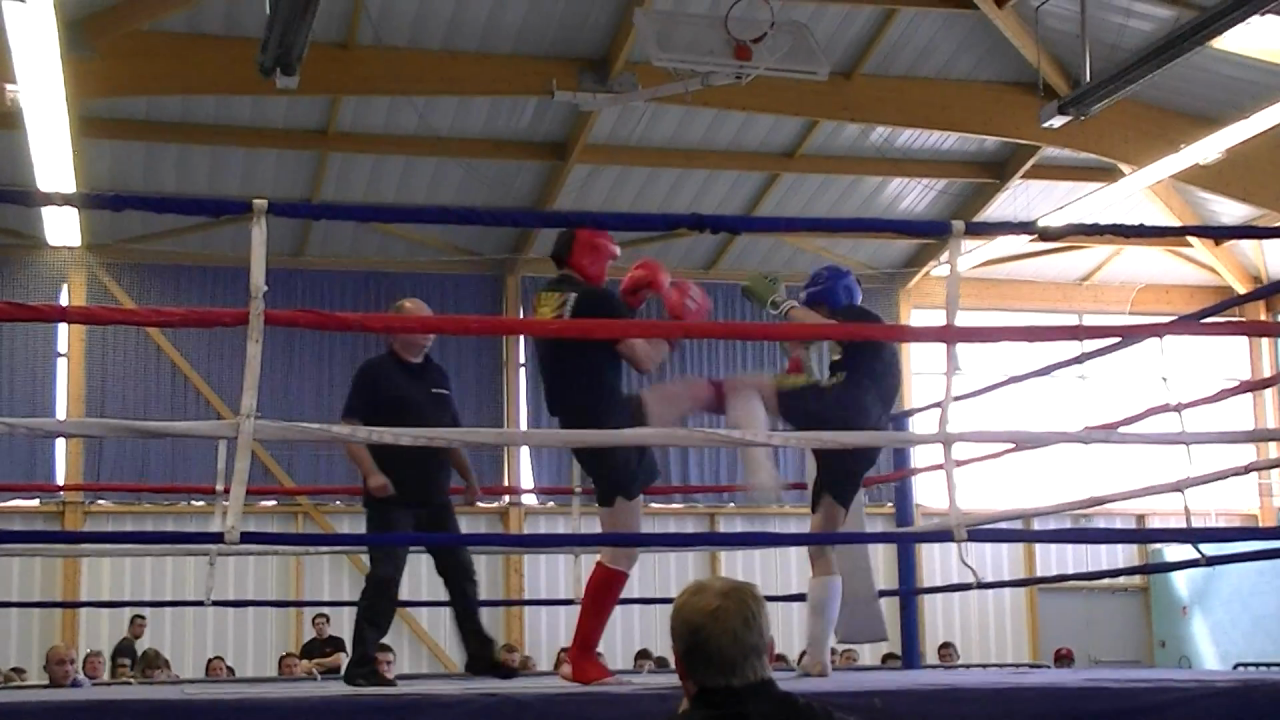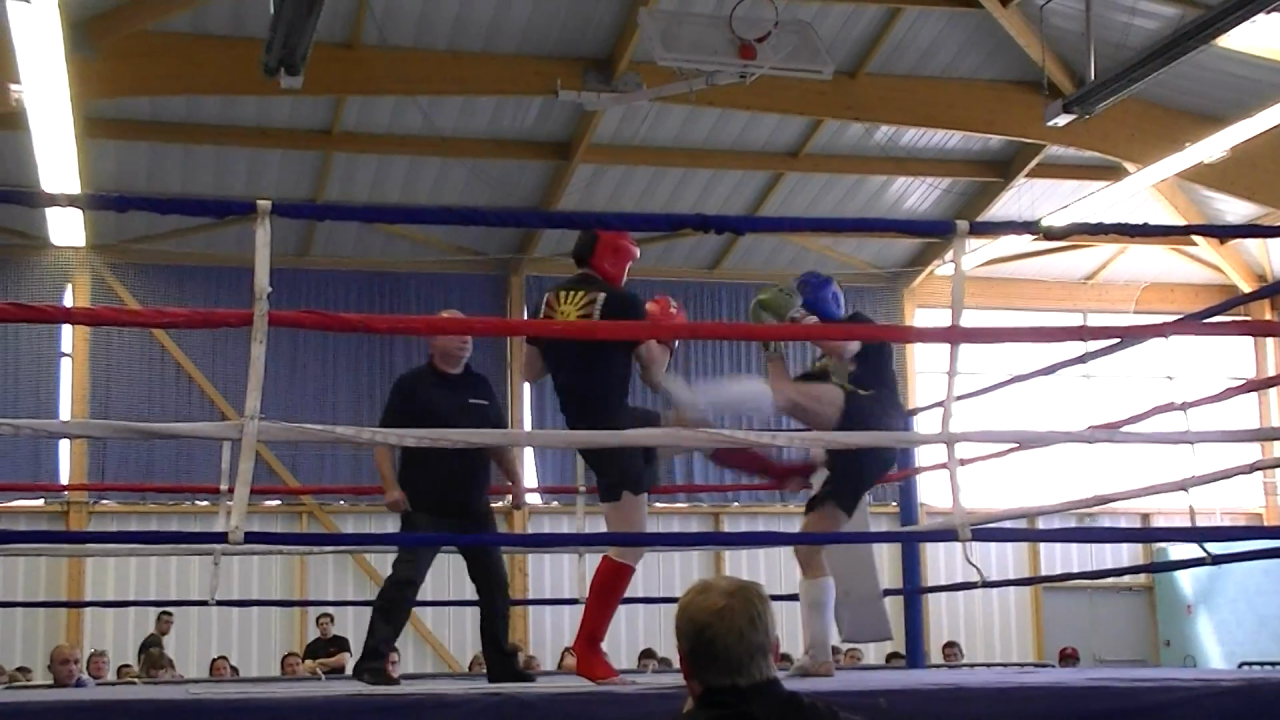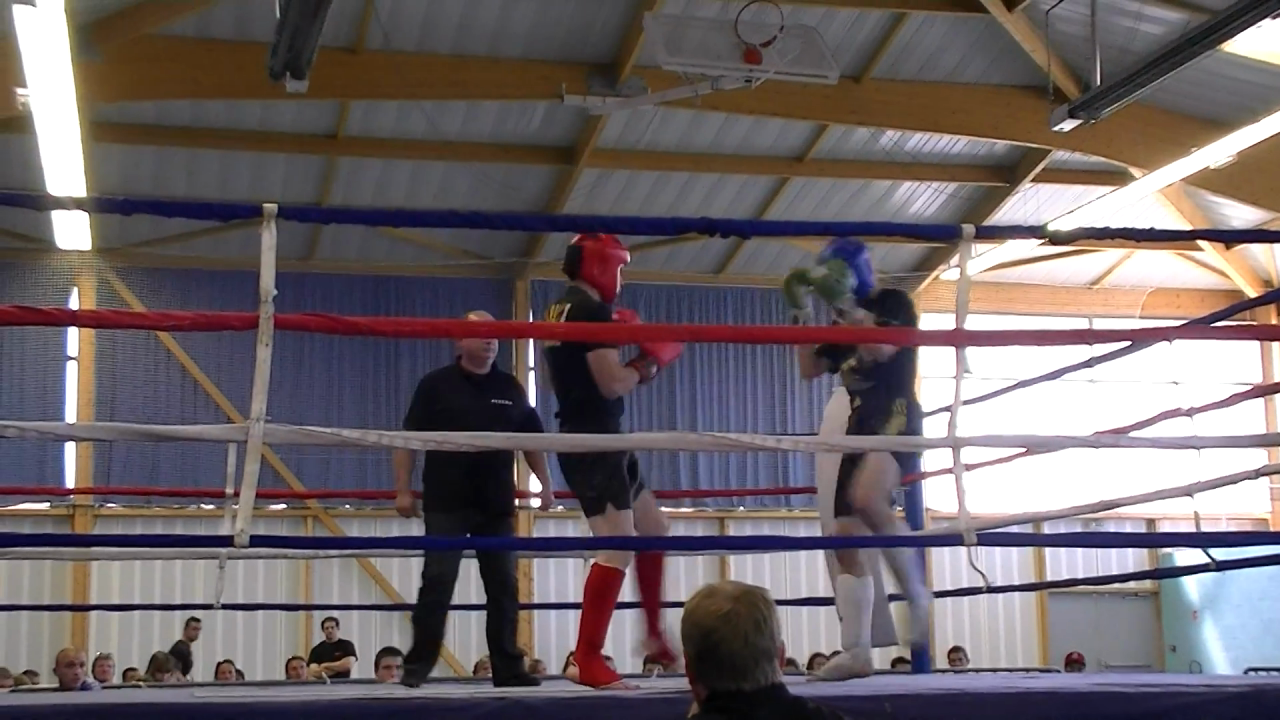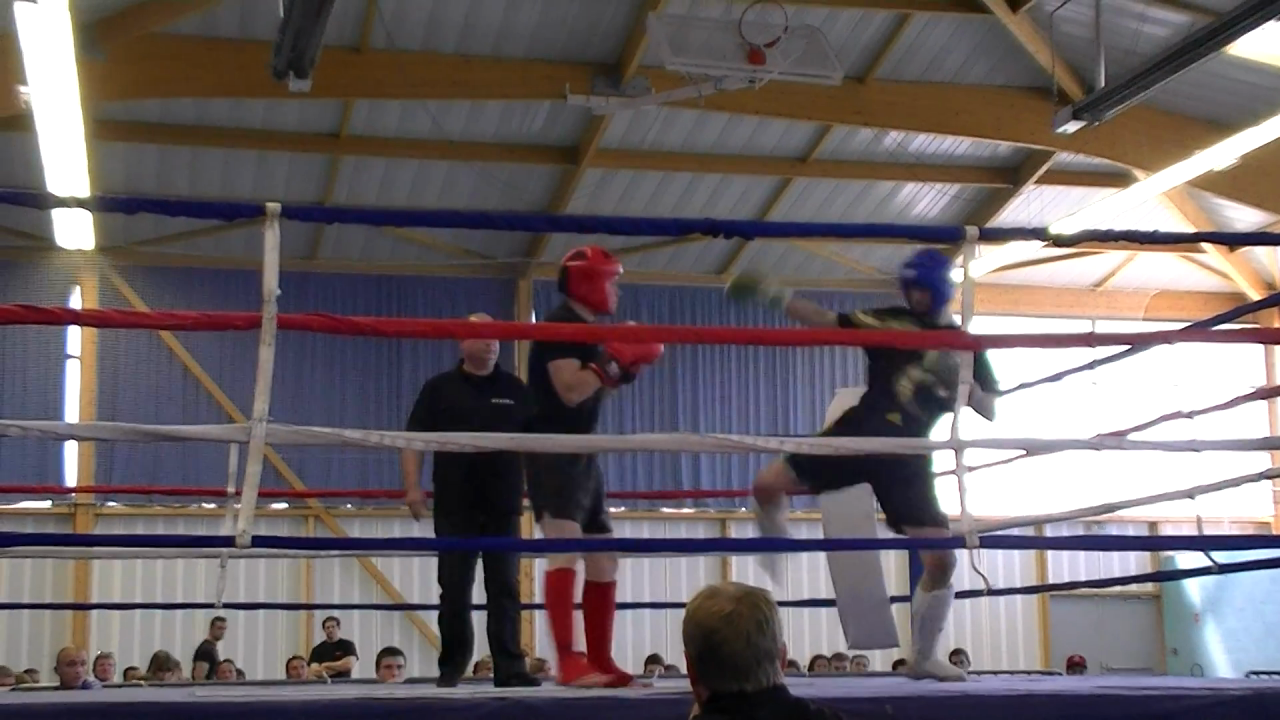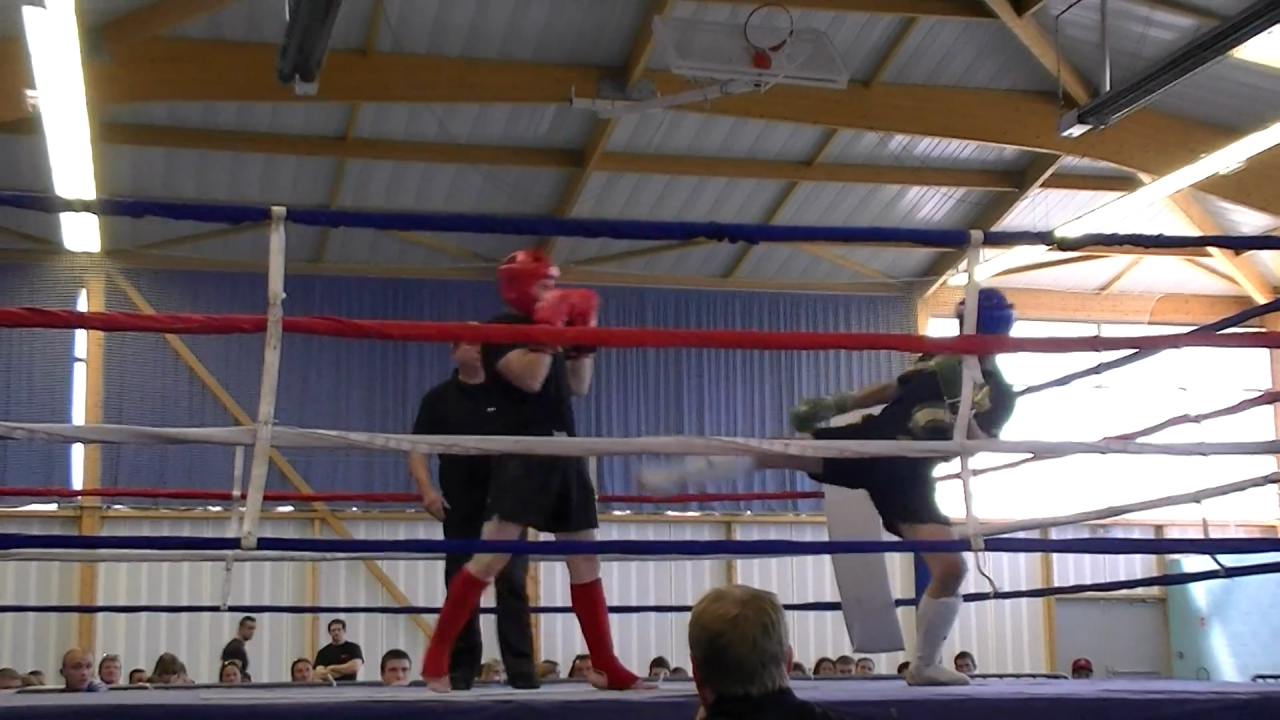
dt=0.2s
person 1, frame 1
left shoulder: (548, 298)
right shoulder: (594, 300)
right elbow: (645, 360)
left wrist: (625, 297)
right wrist: (679, 321)
left hip: (610, 417)
right hip: (605, 426)
left knee: (690, 392)
right knee: (622, 548)
right ankle: (581, 658)
person 1, frame 2
left shoulder: (550, 299)
right shoulder: (621, 304)
left elbow: (530, 371)
right elbow: (655, 377)
right wrist: (665, 335)
left hip: (596, 425)
right hip: (610, 426)
right knee: (628, 545)
left ankle: (787, 471)
right ankle: (587, 654)
person 1, frame 3
left shoulder: (563, 309)
right shoulder: (591, 311)
right elbow: (612, 385)
left wrist: (619, 342)
right wrist: (651, 359)
left hip: (595, 436)
right hip: (594, 437)
left knee: (654, 527)
right knee: (617, 548)
left ankle: (654, 633)
right ankle: (587, 661)
person 1, frame 4
left shoulder: (583, 329)
right shoulder: (562, 325)
right elbow: (570, 392)
left wrist: (624, 362)
right wrist: (614, 361)
left hip: (579, 454)
right hip: (554, 452)
left knee: (604, 563)
right knee: (566, 550)
left ankle: (601, 663)
right ankle: (567, 660)
person 1, frame 5
left shoulder: (546, 329)
right shoulder: (500, 330)
left elbow: (579, 387)
right elbow: (531, 378)
right wrist: (548, 328)
left hip: (564, 454)
right hip: (522, 455)
left knee: (586, 563)
right knee: (491, 558)
left ankle: (606, 667)
right ankle: (436, 660)
person 2, frame 1
left shoulder: (863, 319)
right shoulder: (862, 349)
left elbow: (823, 329)
right elbow: (822, 386)
left wrist: (776, 300)
right wrist: (795, 348)
left hip: (843, 411)
right hip: (866, 431)
left knee: (739, 388)
right knee: (821, 542)
left ankle: (762, 470)
right ankle: (816, 656)
person 2, frame 2
left shoulder: (861, 326)
right shoulder: (827, 366)
left elbow: (844, 346)
right elbow: (798, 398)
left wrist: (793, 312)
right wrist: (771, 342)
left hip: (873, 423)
right hip: (862, 448)
left knee: (783, 394)
right knee: (808, 544)
left ankle: (687, 405)
right ankle: (818, 655)
person 2, frame 3
left shoulder: (894, 302)
right shoulder: (846, 329)
left elbow: (881, 349)
right elbow: (809, 369)
left wrist: (843, 301)
right wrist: (801, 310)
left hip: (891, 422)
right hip: (859, 433)
left knee: (865, 499)
right knee: (843, 539)
left ankle: (917, 599)
right ankle: (855, 653)
person 2, frame 4
right shoulder: (893, 320)
left elbow: (989, 411)
right elbow: (821, 321)
left wrist: (962, 381)
right wrist: (771, 293)
left hip: (903, 452)
right hip: (858, 431)
left knee: (941, 558)
right knee: (767, 484)
left ankle: (923, 656)
right ankle: (774, 547)
person 2, frame 5
left shoulder: (1000, 395)
right shoulder: (942, 359)
right elbow: (893, 389)
left wrist: (956, 414)
right wrist: (832, 403)
left hip: (908, 474)
right hip: (865, 445)
left knee: (952, 567)
right knee: (773, 452)
left ankle: (925, 664)
right ankle: (671, 477)
person 3, frame 1
left shoulder: (438, 376)
right shoulder: (375, 372)
right elbow: (350, 429)
left wrist: (469, 477)
right wrist: (371, 472)
left hip: (434, 496)
right hip: (393, 497)
left knee: (461, 571)
right knee: (385, 578)
left ankle: (481, 656)
right ankle: (362, 665)
person 3, frame 2
left shoulder: (481, 387)
right shoulder: (412, 384)
left elbow: (497, 441)
right elbow: (384, 440)
left wrist: (515, 481)
right wrist: (391, 486)
left hip: (472, 505)
right hip: (424, 505)
left knee: (494, 582)
right knee: (406, 578)
left ankle: (501, 664)
right ankle: (372, 661)
person 3, frame 3
left shoulder: (510, 387)
right shoulder: (436, 384)
left wrist: (545, 483)
right wrist: (403, 490)
left hip: (496, 505)
right hip: (446, 504)
left knee: (503, 585)
right knee: (437, 580)
left ankle: (507, 666)
right ankle: (418, 663)
person 3, frame 4
left shoulder: (515, 388)
right shoulder: (439, 387)
right wrist: (412, 487)
left hip: (503, 506)
right hip: (454, 506)
left knee: (504, 587)
right knee: (455, 588)
left ankle: (509, 667)
right ankle: (452, 665)
person 3, frame 5
right shoulder: (439, 398)
right elbow: (417, 449)
right wrist: (427, 489)
right hip: (461, 512)
left knee: (513, 587)
left ankle: (520, 668)
right ankle: (463, 669)
